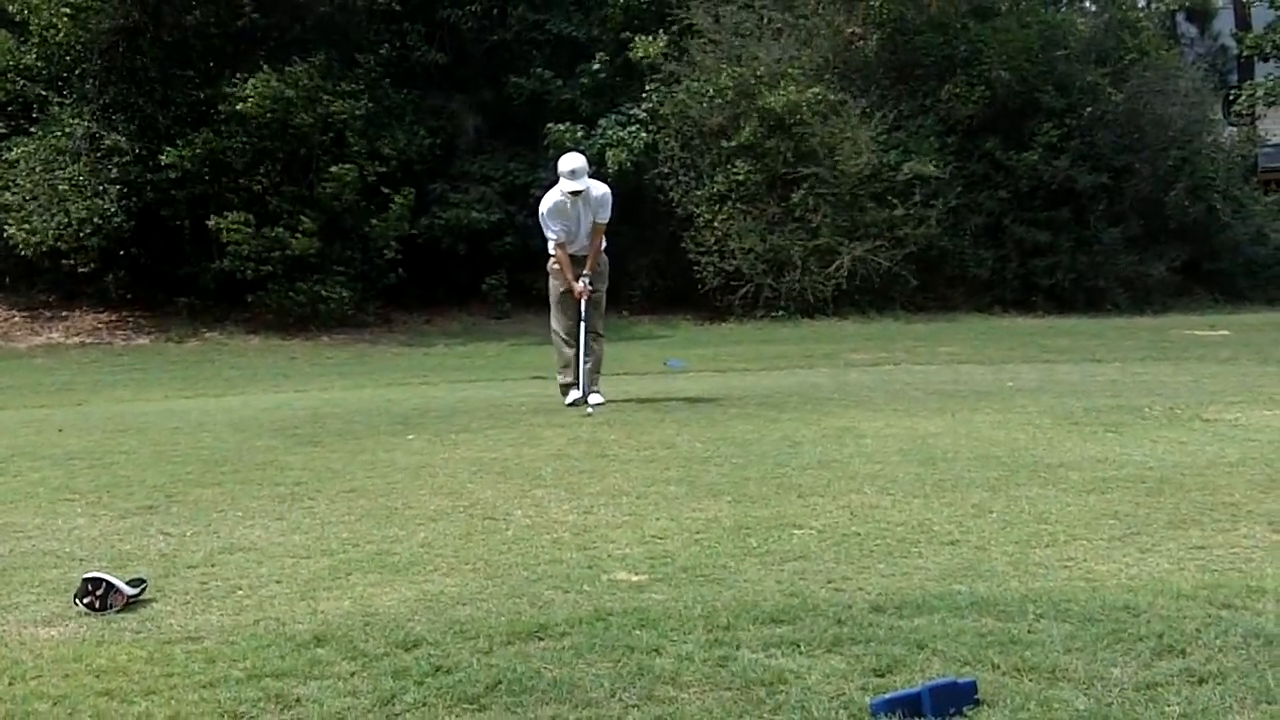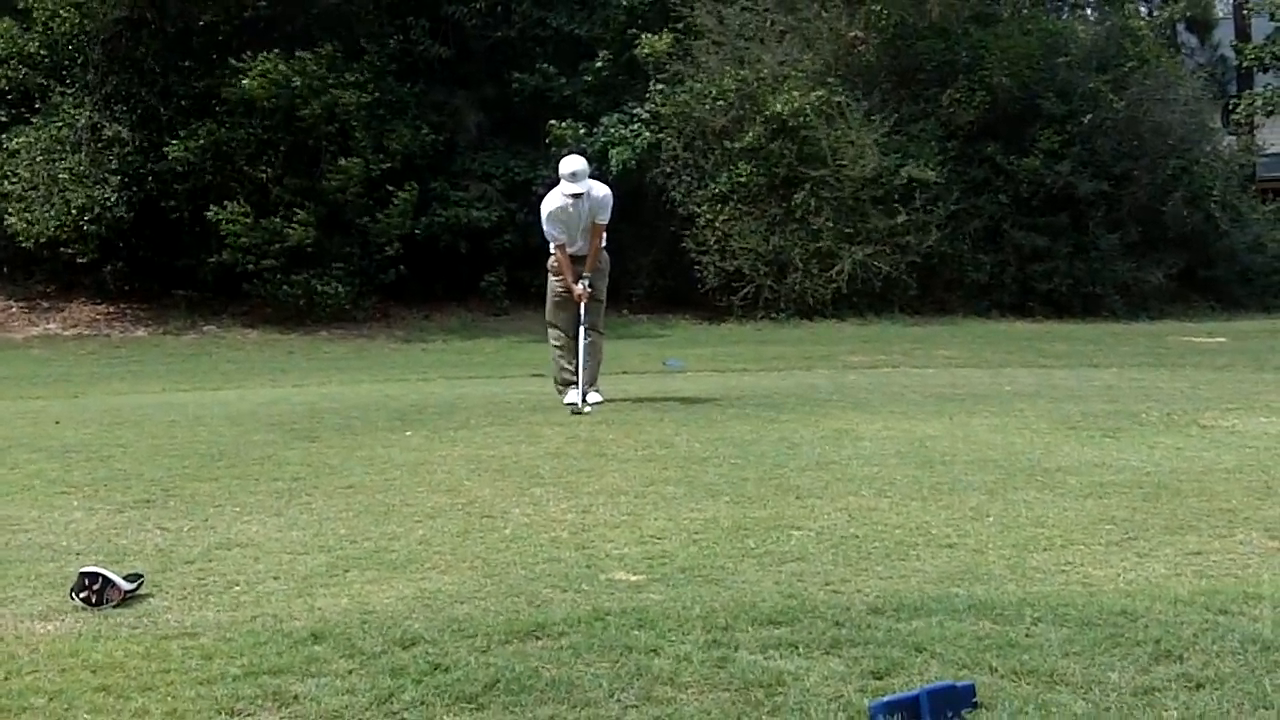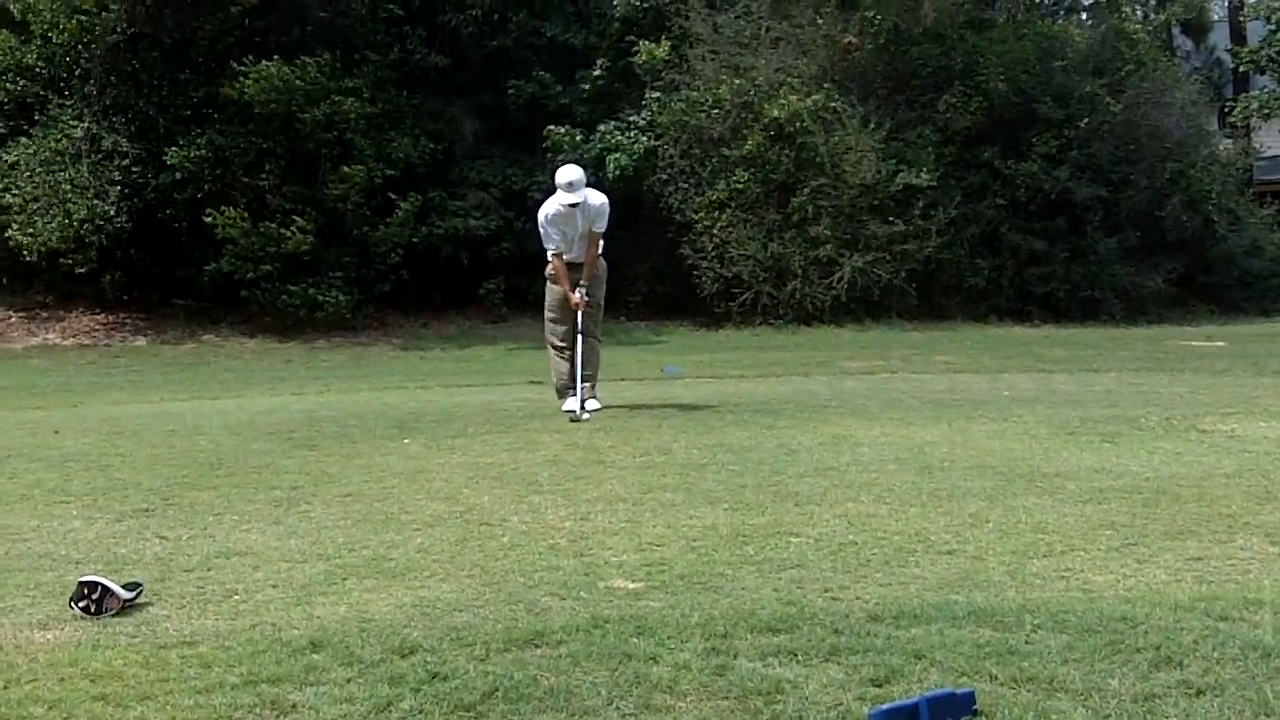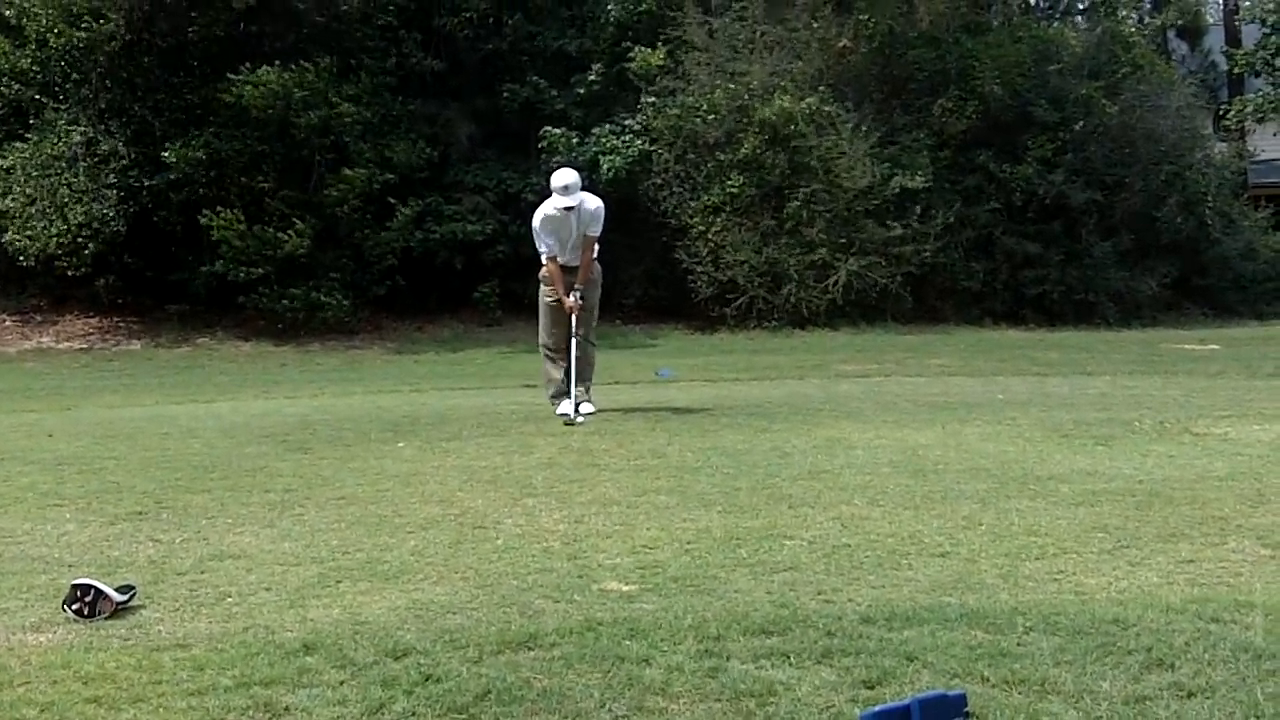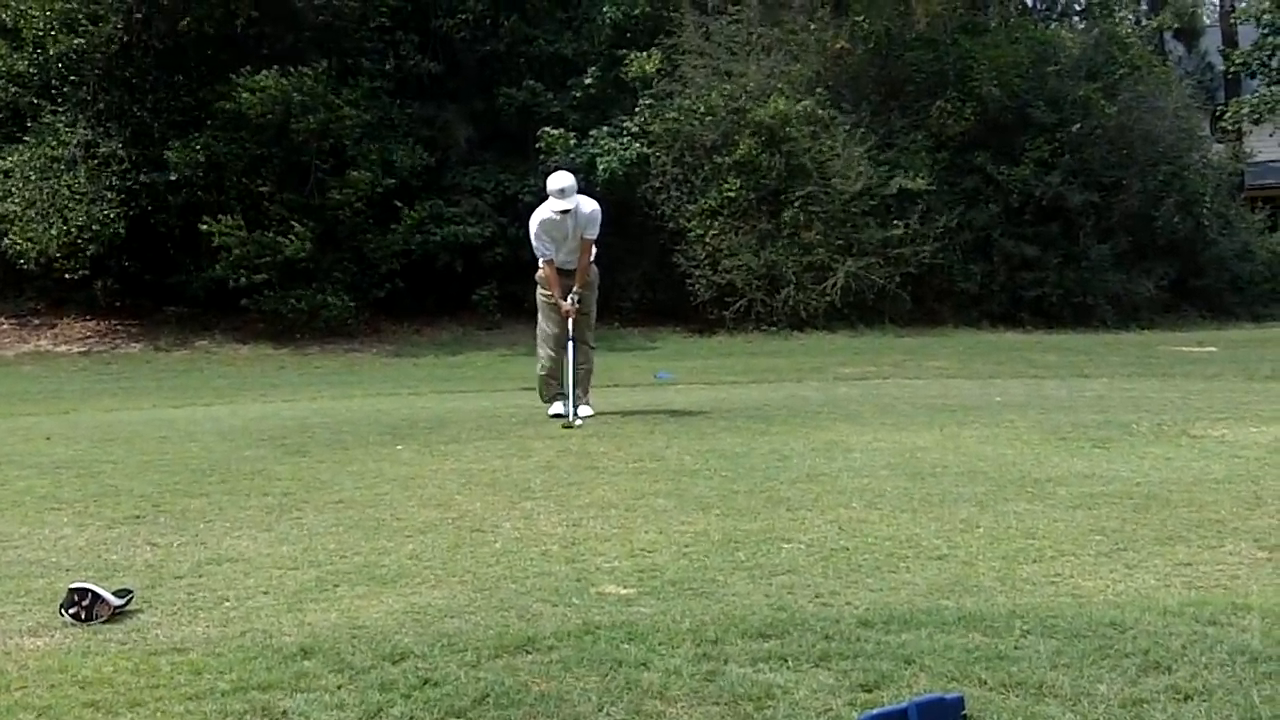
dt=0.2s
person 1, frame 1
left shoulder: (601, 193)
right shoulder: (550, 203)
left elbow: (597, 237)
right elbow: (559, 246)
left wrist: (587, 275)
right wrist: (572, 282)
left hip: (594, 260)
right hip: (562, 262)
left knee: (594, 328)
right knee: (563, 329)
left ankle: (591, 387)
right ankle: (571, 386)
person 1, frame 2
left shoulder: (602, 194)
right shoulder: (551, 204)
left elbow: (596, 237)
right elbow: (559, 247)
left wrist: (586, 277)
right wrist: (572, 284)
left hip: (594, 259)
right hip: (563, 261)
left knee: (593, 326)
right knee: (561, 327)
left ankle: (590, 386)
right ankle: (569, 386)
person 1, frame 3
left shoulder: (599, 202)
right shoulder: (547, 212)
left elbow: (593, 246)
right elbow: (557, 256)
left wrist: (583, 285)
right wrist: (569, 293)
left hip: (592, 266)
right hip: (561, 268)
left knee: (591, 332)
right knee: (559, 335)
left ankle: (589, 391)
right ankle: (568, 393)
person 1, frame 4
left shoulder: (594, 206)
right shoulder: (542, 216)
left elbow: (588, 250)
right elbow: (551, 259)
left wrist: (578, 289)
right wrist: (563, 296)
left hip: (586, 270)
right hip: (555, 272)
left knee: (585, 336)
right knee: (552, 338)
left ankle: (582, 395)
right ankle: (562, 396)
person 1, frame 5
left shoulder: (590, 209)
right shoulder: (539, 219)
left elbow: (585, 253)
right elbow: (548, 262)
left wrist: (576, 292)
right wrist: (559, 299)
left hip: (583, 273)
right hip: (552, 275)
left knee: (583, 338)
right knee: (550, 339)
left ankle: (581, 399)
right ankle: (555, 397)
